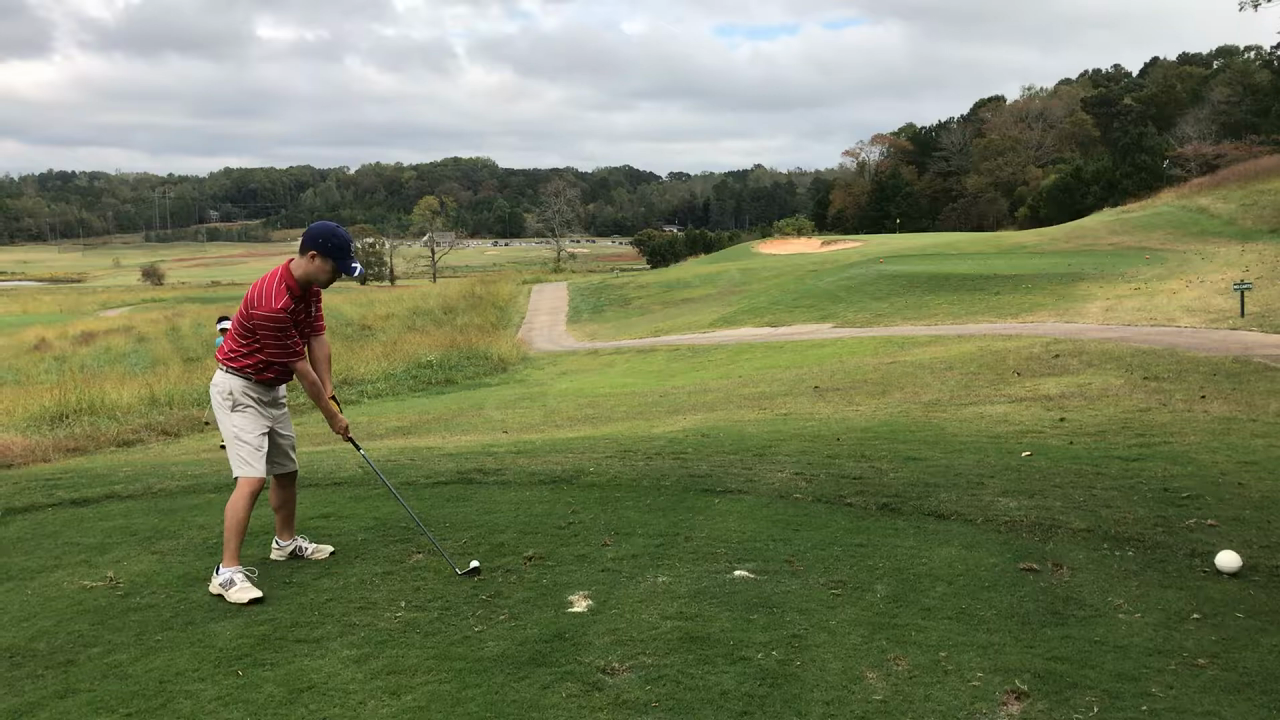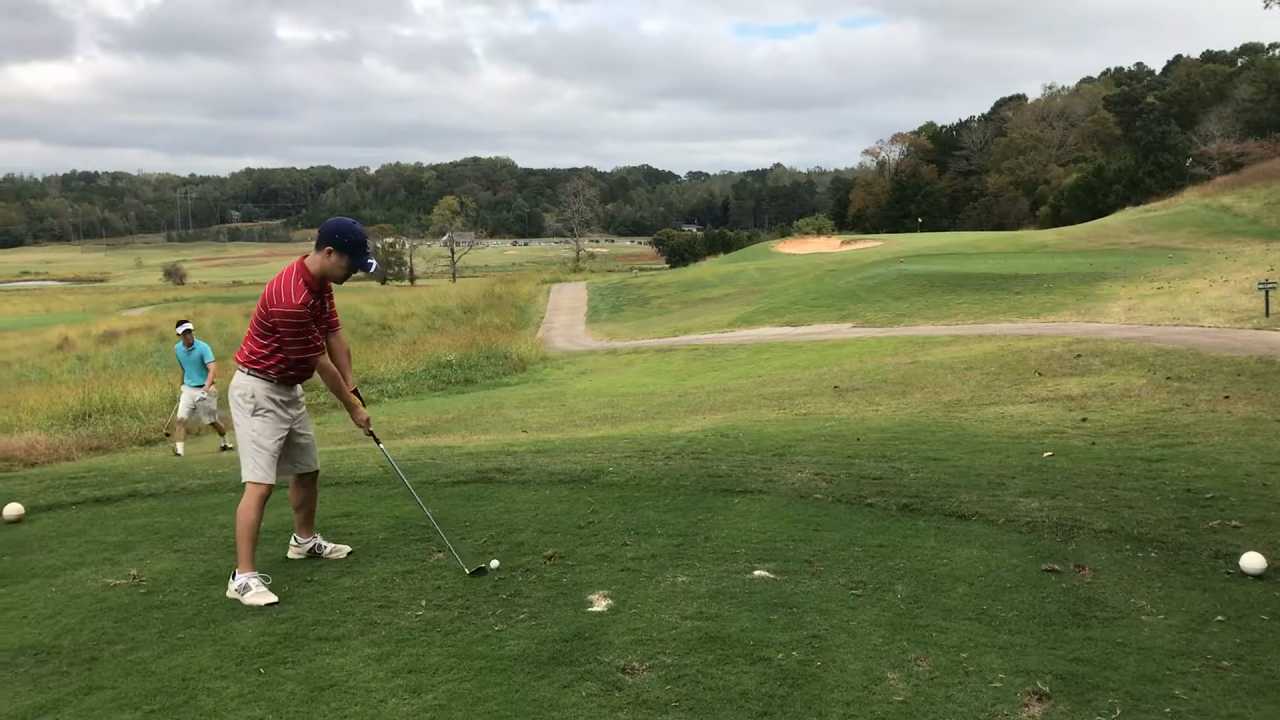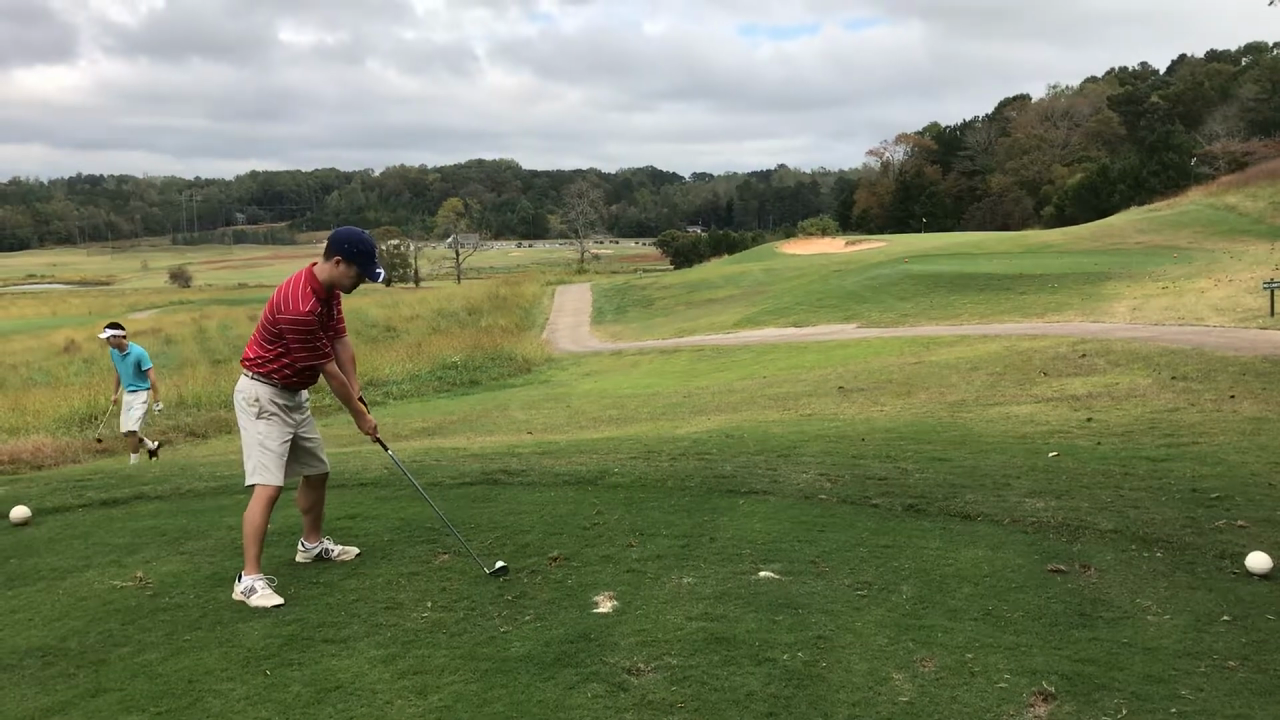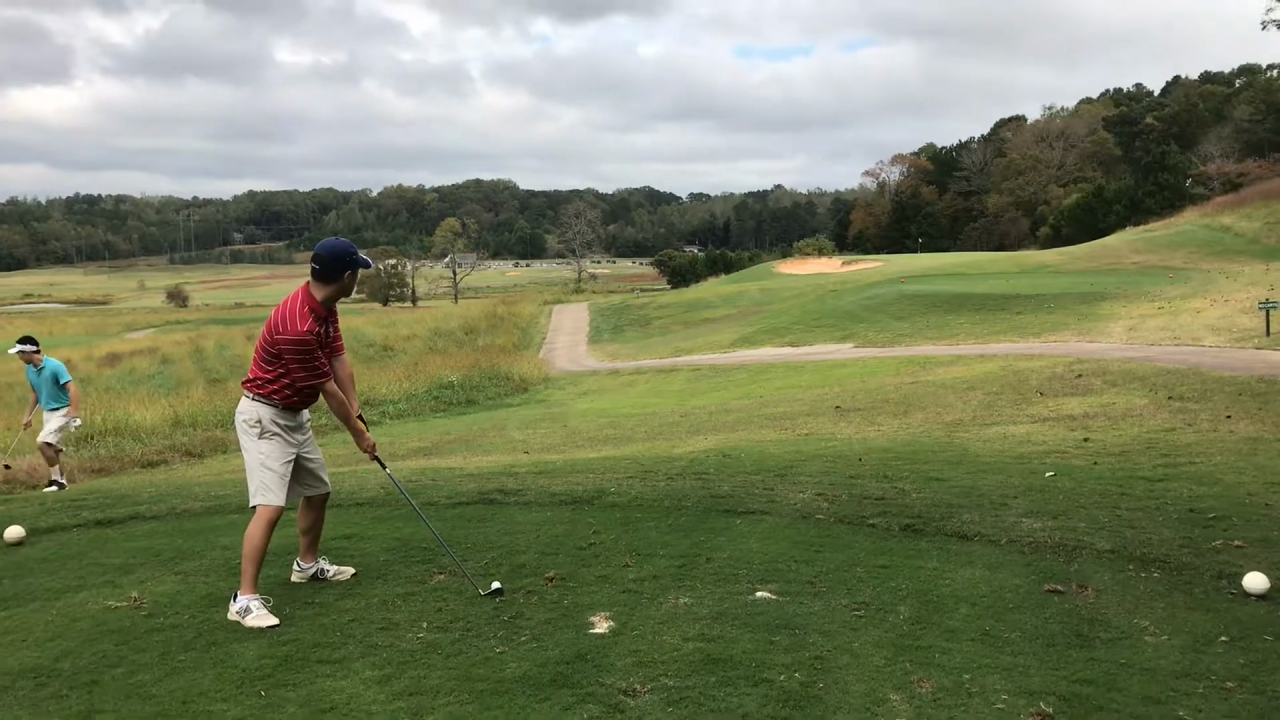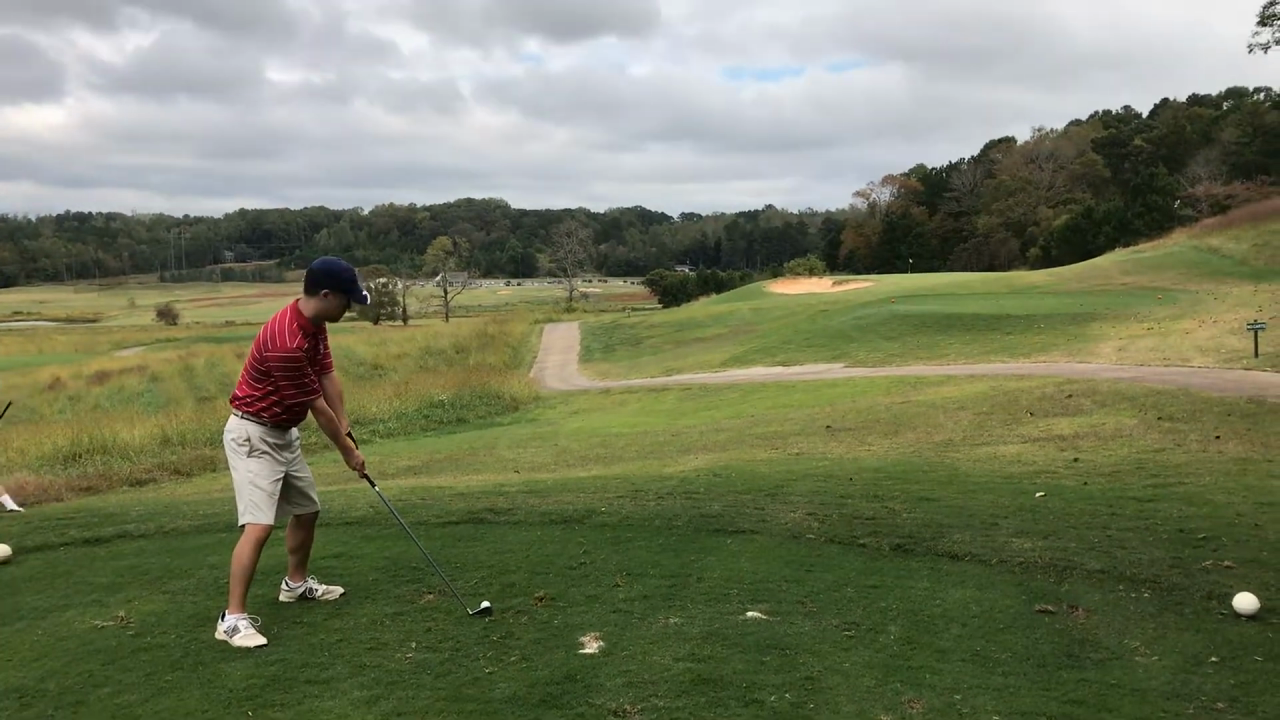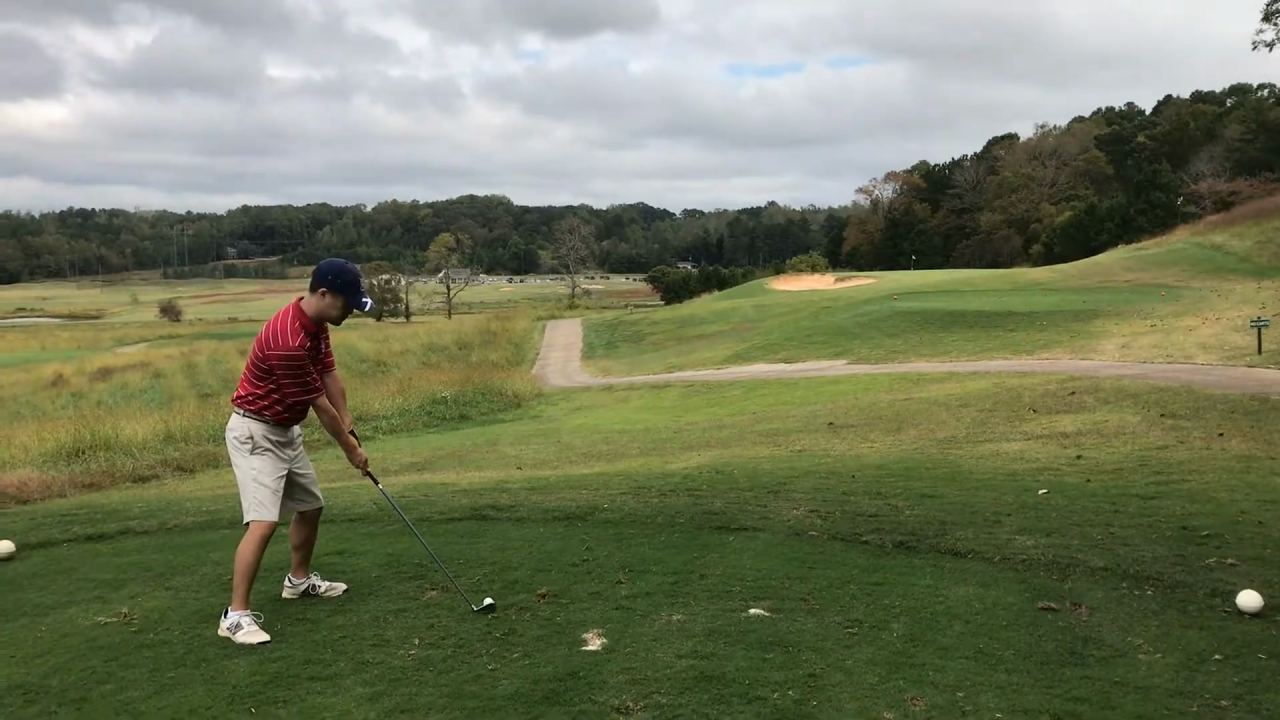
dt=0.7s
person 1, frame 1
left shoulder: (309, 286)
right shoulder: (272, 302)
left elbow: (317, 342)
right elbow: (300, 368)
left wrist: (330, 395)
right wrist: (331, 416)
left hip: (270, 388)
right hip: (239, 388)
left knee: (286, 470)
right knee: (252, 479)
left ankle: (286, 541)
right ankle: (227, 571)
person 1, frame 2
left shoulder: (321, 283)
right shoulder: (290, 298)
left elbow: (335, 336)
right elbow: (320, 362)
left wrist: (353, 390)
right wrist: (352, 408)
left hip: (288, 389)
right hip: (259, 391)
left knee: (306, 469)
right knee: (260, 483)
left ankle: (304, 540)
right ankle: (243, 576)
person 1, frame 3
left shoulder: (328, 289)
right shoulder: (298, 305)
left elbow: (341, 344)
right elbow: (328, 370)
left wrist: (359, 396)
right wrist: (359, 415)
left hip: (293, 393)
right hip: (264, 395)
left knee: (316, 471)
right knee: (267, 486)
left ankle: (312, 543)
right ankle: (249, 578)
person 1, frame 4
left shoulder: (325, 307)
right shoulder: (297, 327)
left elbow: (340, 362)
right elbow: (328, 389)
left wrist: (358, 414)
right wrist: (358, 433)
left hip: (294, 415)
right hip: (265, 417)
left knee: (317, 490)
right knee: (270, 506)
left ankle: (308, 564)
right ankle: (245, 599)
person 1, frame 5
left shoulder: (314, 324)
right shoulder: (286, 342)
left elbow: (329, 379)
right elbow: (318, 407)
left wrist: (347, 432)
right wrist: (347, 451)
left hip: (283, 432)
right hip: (254, 435)
left knee: (307, 508)
right knee: (259, 525)
left ankle: (296, 583)
right ankle: (233, 617)
person 1, frame 6
left shoulder: (316, 324)
right shoulder: (288, 341)
left elbow: (330, 377)
right elbow: (320, 405)
left wrist: (350, 429)
right wrist: (350, 449)
left hip: (285, 430)
right hip: (256, 433)
left knee: (310, 505)
right knee: (263, 522)
left ankle: (299, 579)
right ankle: (236, 614)
